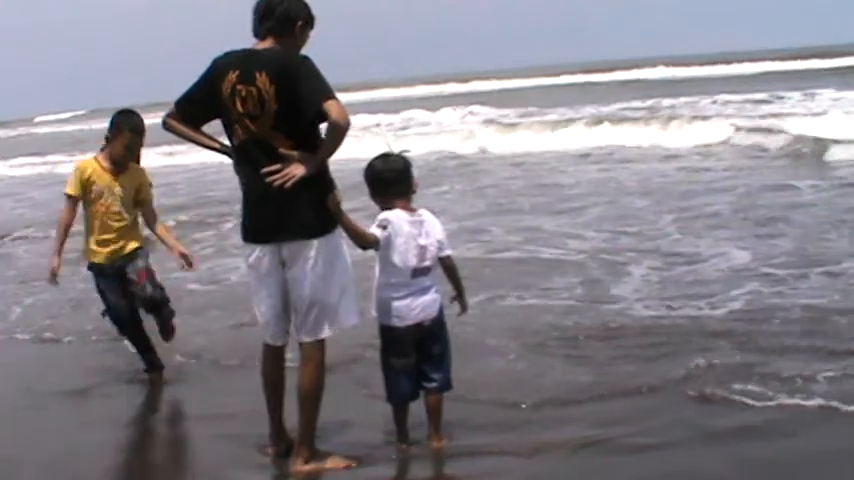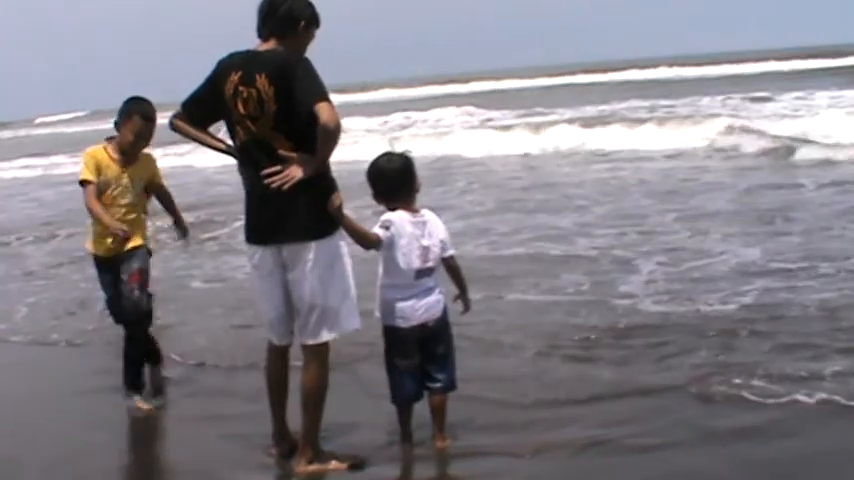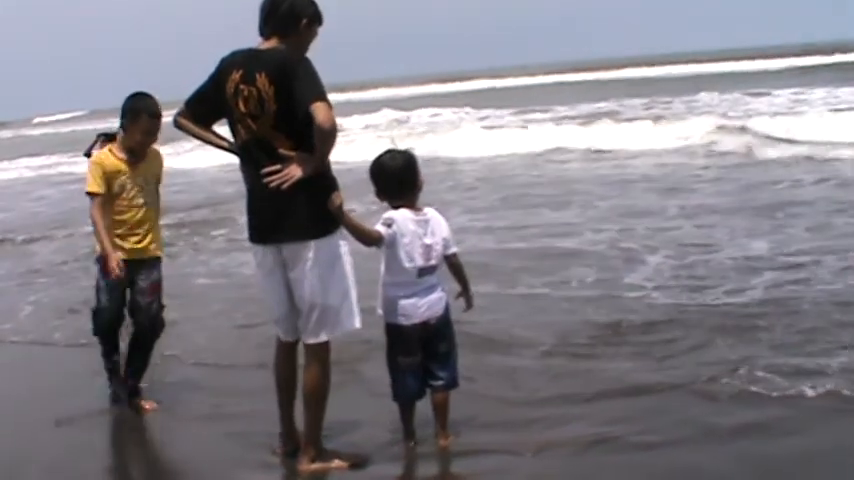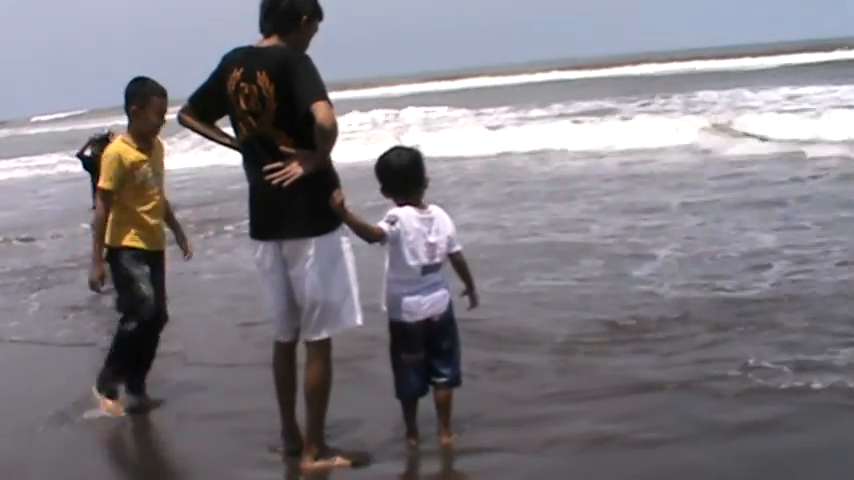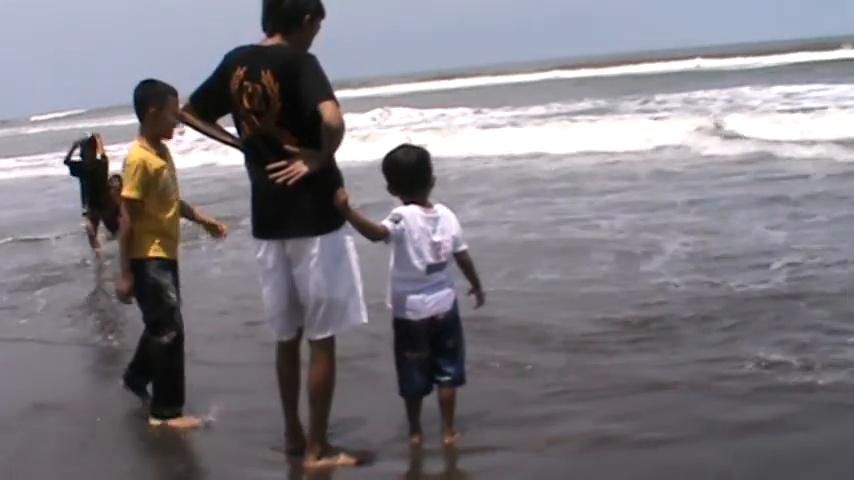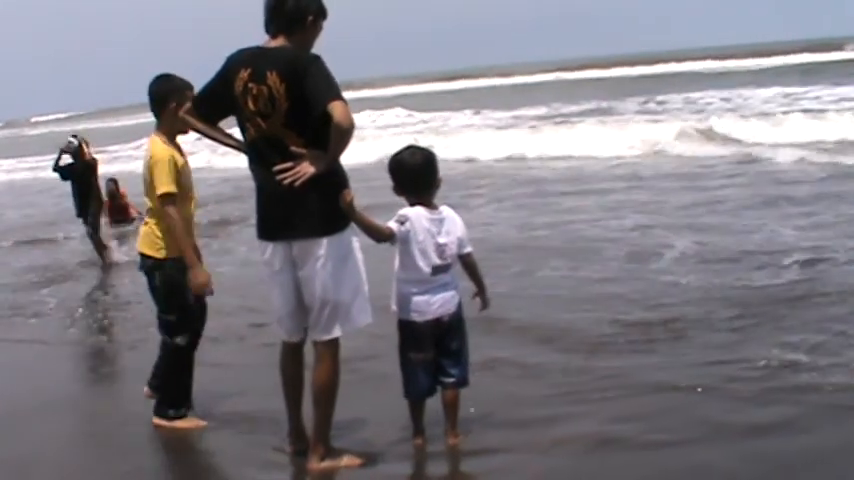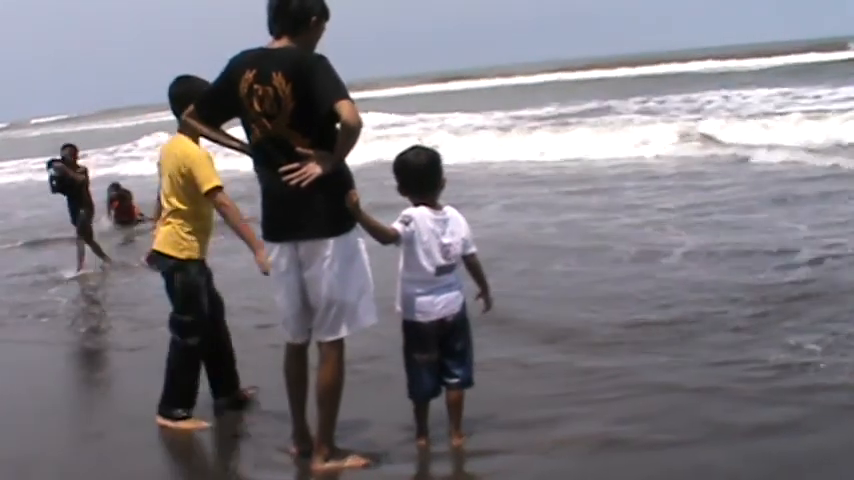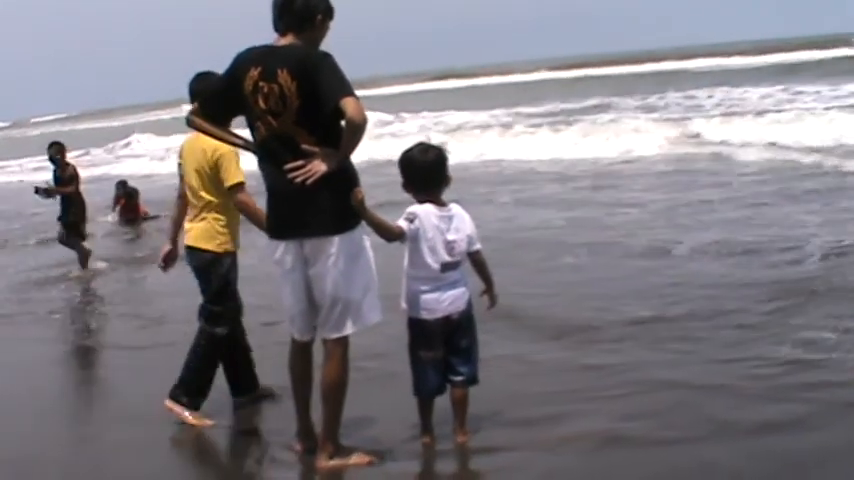
dt=0.2s
person 1, frame 1
left shoulder: (223, 69)
right shoulder: (294, 66)
left elbow: (174, 120)
right elbow: (339, 119)
left wrist: (229, 150)
right wrist: (315, 163)
left hip: (259, 221)
right hip: (307, 217)
left knee: (273, 337)
right knee: (312, 339)
left ankle: (277, 437)
right ankle: (306, 453)
person 1, frame 2
left shoulder: (228, 70)
right shoulder: (293, 67)
left elbow: (181, 120)
right elbow: (329, 122)
left wrist: (236, 151)
right wrist: (315, 165)
left hip: (261, 222)
right hip: (308, 219)
left knee: (278, 338)
right knee: (316, 342)
left ankle: (280, 438)
right ankle: (309, 454)
person 1, frame 3
left shoulder: (231, 67)
right shoulder: (293, 66)
left elbow: (185, 118)
right elbow: (325, 123)
left wrist: (239, 149)
right wrist: (315, 164)
left hip: (263, 220)
right hip: (309, 217)
left knee: (287, 335)
right knee: (317, 340)
left ankle: (287, 436)
right ankle: (312, 452)
person 1, frame 4
left shoulder: (232, 64)
right shoulder: (293, 63)
left elbow: (188, 115)
right elbow: (325, 122)
left wrist: (243, 146)
right wrist: (316, 162)
left hip: (265, 218)
right hip: (309, 215)
left knee: (285, 335)
right knee: (318, 338)
left ankle: (289, 434)
right ankle: (315, 450)
person 1, frame 5
left shoulder: (235, 64)
right shoulder: (298, 62)
left elbow: (190, 112)
right elbow: (333, 121)
left wrist: (244, 145)
right wrist: (320, 161)
left hip: (268, 217)
right hip: (313, 214)
left knee: (287, 333)
right knee: (322, 337)
left ankle: (292, 434)
right ankle: (317, 449)
person 1, frame 6
left shoulder: (238, 65)
right shoulder: (304, 64)
left elbow: (191, 115)
right elbow: (342, 120)
left wrist: (246, 147)
right wrist: (327, 161)
left hip: (273, 218)
right hip: (318, 215)
left knee: (292, 335)
right knee: (327, 337)
left ankle: (296, 436)
right ankle: (320, 451)
person 1, frame 7
left shoulder: (241, 67)
right shoulder: (310, 65)
left elbow: (193, 118)
right elbow: (351, 120)
left wrist: (250, 149)
right wrist: (333, 161)
left hip: (278, 219)
right hip: (325, 215)
left knee: (296, 336)
right knee: (331, 339)
left ankle: (300, 437)
right ankle: (325, 451)
person 1, frame 8
left shoulder: (245, 64)
right shoulder: (315, 62)
left elbow: (197, 118)
right elbow: (356, 117)
left wrist: (255, 146)
right wrist: (337, 159)
left hip: (284, 216)
right hip: (330, 212)
left knee: (301, 333)
right knee: (336, 337)
left ankle: (304, 434)
right ankle: (330, 448)
person 2, frame 1
left shoulder: (138, 174)
right shoulder: (85, 169)
left elbow: (152, 220)
right elbow: (68, 212)
left wrist: (175, 246)
right wrist: (57, 254)
left hip: (131, 249)
right hip: (101, 258)
left knee: (152, 297)
right knee: (124, 318)
left ankle: (164, 317)
right ankle: (153, 364)
person 2, frame 2
left shoulder: (147, 163)
right shoulder: (94, 157)
left elbow: (163, 194)
right elbow: (90, 200)
left wrist: (179, 221)
right wrist: (112, 225)
left hip: (134, 245)
right hip: (104, 248)
left knee: (136, 306)
right knee: (123, 314)
left ankle: (135, 385)
right ankle: (151, 355)
person 2, frame 3
left shoulder: (155, 158)
right shoulder: (101, 161)
right elbow: (97, 211)
right wrist: (111, 252)
left hip: (148, 253)
right hip: (113, 255)
left knee: (150, 322)
right knee: (106, 319)
left ankle: (132, 387)
right ankle: (113, 371)
person 2, frame 4
left shoulder: (157, 147)
right shoulder: (116, 153)
right elbow: (102, 208)
left wrist: (178, 231)
right wrist: (97, 261)
left hip: (155, 244)
right hip: (125, 245)
left knee: (156, 317)
right knee: (139, 311)
left ankle: (135, 385)
right ankle: (107, 384)
person 2, frame 5
left shoulder: (163, 151)
right shoulder: (139, 159)
right elbow: (128, 219)
left wrist: (203, 219)
right wrist: (125, 273)
left hip: (165, 252)
right hip: (147, 256)
left knee: (162, 324)
right knee: (168, 328)
left ankle: (135, 379)
right ankle: (166, 411)
person 2, frame 6
left shoulder: (170, 148)
right shoulder: (163, 154)
right elbow: (171, 213)
left wrist: (193, 246)
right wrist: (194, 266)
left hip: (175, 252)
right hip: (164, 254)
left knee: (193, 316)
right knee: (180, 329)
left ankle: (160, 382)
right ankle: (169, 410)
person 2, frame 7
left shoulder: (170, 147)
right shoulder: (194, 154)
right elbow: (223, 205)
left wrist: (157, 244)
right wrist: (258, 249)
left hip: (180, 250)
right hip: (182, 254)
left knee: (213, 317)
right knee: (189, 331)
left ankle: (228, 391)
right ankle: (173, 410)
person 2, frame 8
left shoulder: (188, 146)
right shoulder: (222, 148)
left elbow: (182, 198)
right elbow: (242, 200)
left wrist: (173, 243)
left hip: (197, 242)
right hip: (216, 246)
left knee: (230, 315)
right knee: (216, 324)
left ankle: (245, 387)
right ankle: (184, 397)
person 3, frame 1
left shoulder: (389, 221)
right shoulder: (430, 220)
left elbow: (366, 241)
right elbow: (448, 263)
left wrist: (339, 214)
right wrist: (460, 293)
left hip: (396, 317)
right hip: (429, 311)
left knee: (400, 384)
right knee: (434, 378)
left ankle: (402, 437)
right ankle: (436, 435)
person 3, frame 2
left shoulder: (391, 223)
right shoulder: (433, 220)
left elbow: (369, 241)
right elbow: (451, 262)
left wrist: (341, 216)
right wrist: (463, 292)
left hip: (399, 318)
right hip: (433, 311)
left knee: (404, 384)
right knee: (438, 379)
left ankle: (406, 437)
right ankle: (440, 435)
person 3, frame 3
left shoulder: (394, 221)
right shoulder: (436, 218)
left elbow: (371, 238)
right elbow: (453, 260)
left wrist: (342, 215)
right wrist: (466, 289)
left hip: (402, 316)
right hip: (435, 309)
left knee: (407, 381)
right knee: (440, 377)
left ankle: (409, 435)
right ankle: (442, 433)
person 3, frame 4
left shoulder: (398, 218)
right shoulder: (441, 215)
left elbow: (373, 234)
right elbow: (457, 258)
left wrist: (344, 212)
right wrist: (471, 287)
left hip: (406, 313)
right hip: (439, 306)
left knee: (410, 379)
right knee: (443, 374)
left ankle: (412, 432)
right ankle: (445, 430)
person 3, frame 5
left shoulder: (403, 217)
right shoulder: (447, 215)
left elbow: (376, 233)
right elbow: (463, 257)
left wrist: (347, 210)
right wrist: (477, 286)
left hip: (410, 311)
right hip: (444, 305)
left knee: (413, 377)
right knee: (447, 373)
left ankle: (415, 431)
right ankle: (448, 429)
person 3, frame 6
left shoulder: (408, 218)
right shoulder: (452, 217)
left elbow: (382, 234)
right elbow: (468, 260)
left wrist: (352, 212)
right wrist: (481, 289)
left hip: (415, 312)
right hip: (448, 307)
left knee: (417, 379)
right knee: (451, 374)
left ankle: (418, 432)
right ankle: (452, 431)
person 3, frame 7
left shoulder: (412, 219)
right shoulder: (456, 217)
left elbow: (387, 236)
right elbow: (471, 260)
left wrist: (358, 212)
right wrist: (485, 290)
left hip: (419, 313)
right hip: (452, 307)
left knee: (422, 379)
right knee: (455, 375)
left ankle: (422, 433)
right ankle: (456, 432)
person 3, frame 8
left shoulder: (417, 216)
right shoulder: (461, 214)
left elbow: (392, 233)
right elbow: (477, 257)
left wrist: (363, 211)
right wrist: (490, 286)
left hip: (424, 310)
right hip: (458, 304)
left knee: (427, 377)
right knee: (460, 372)
left ankle: (426, 431)
right ankle: (460, 429)
